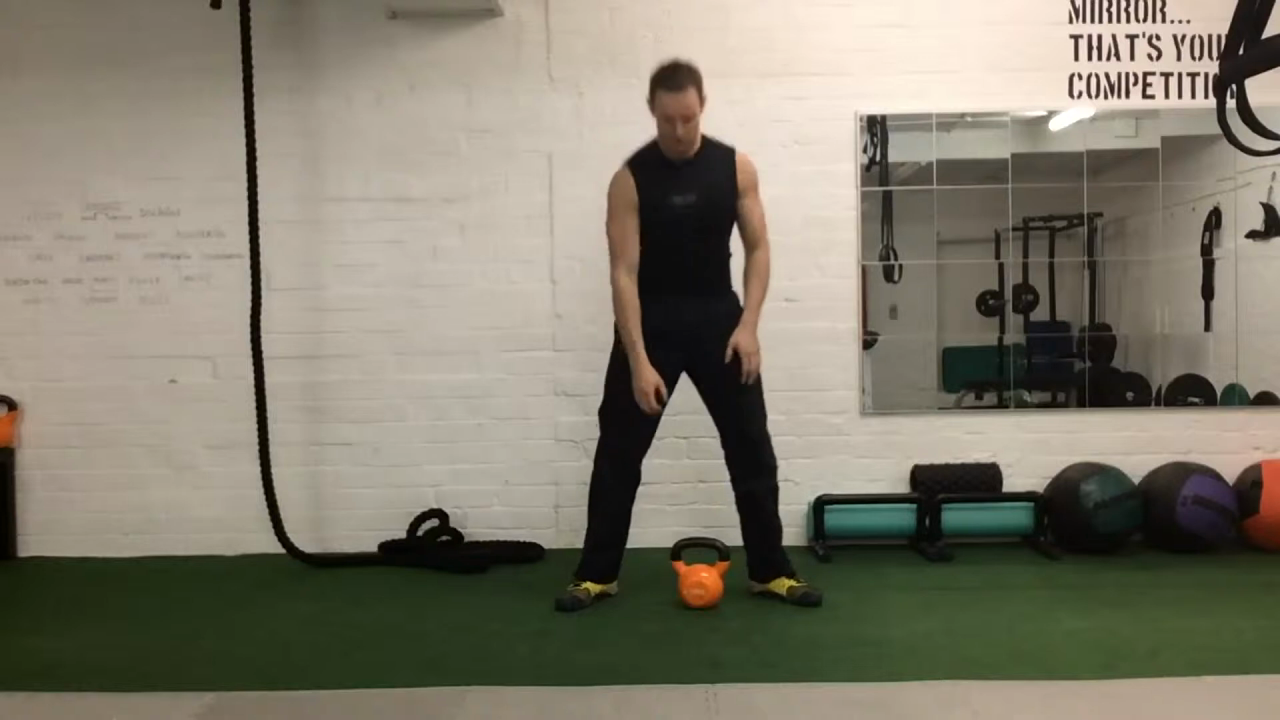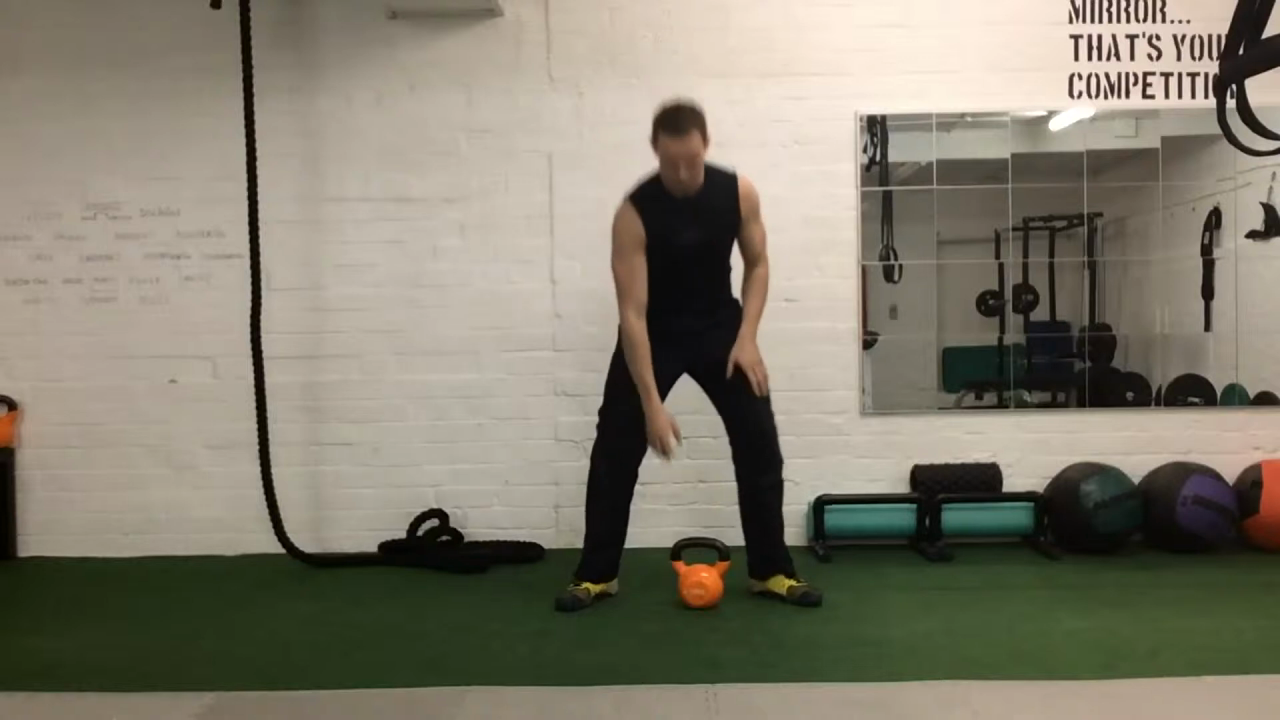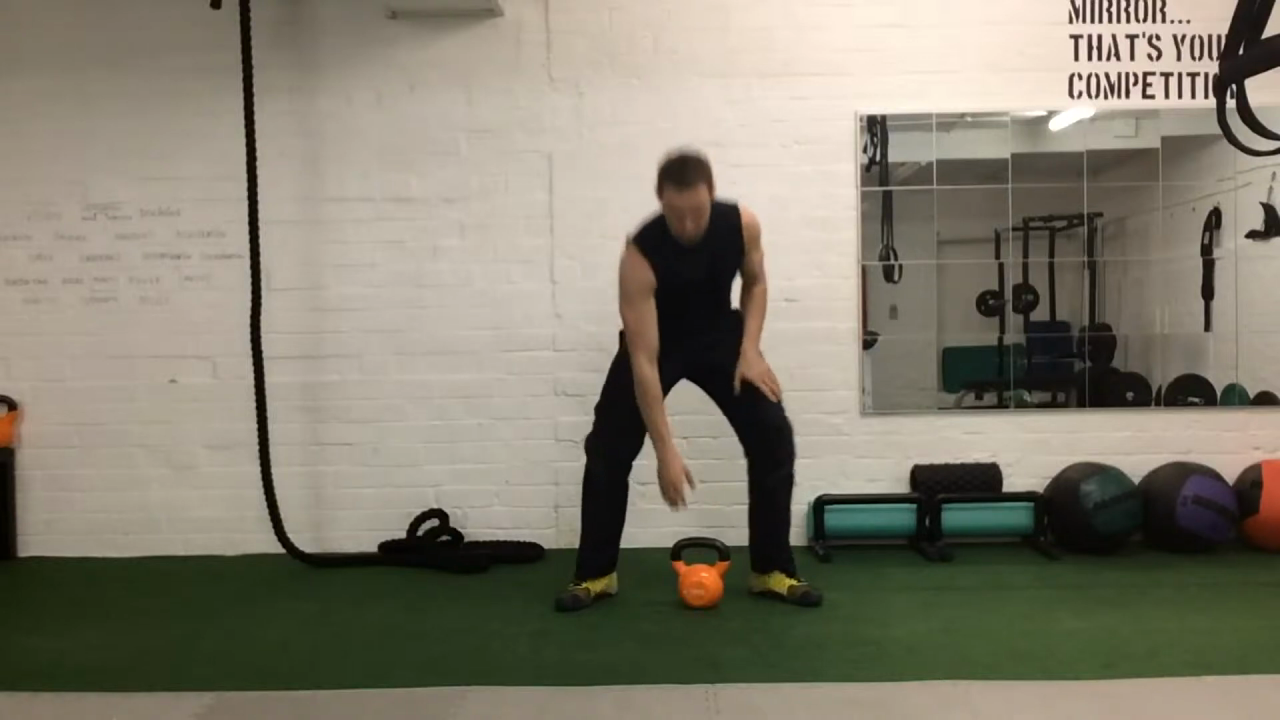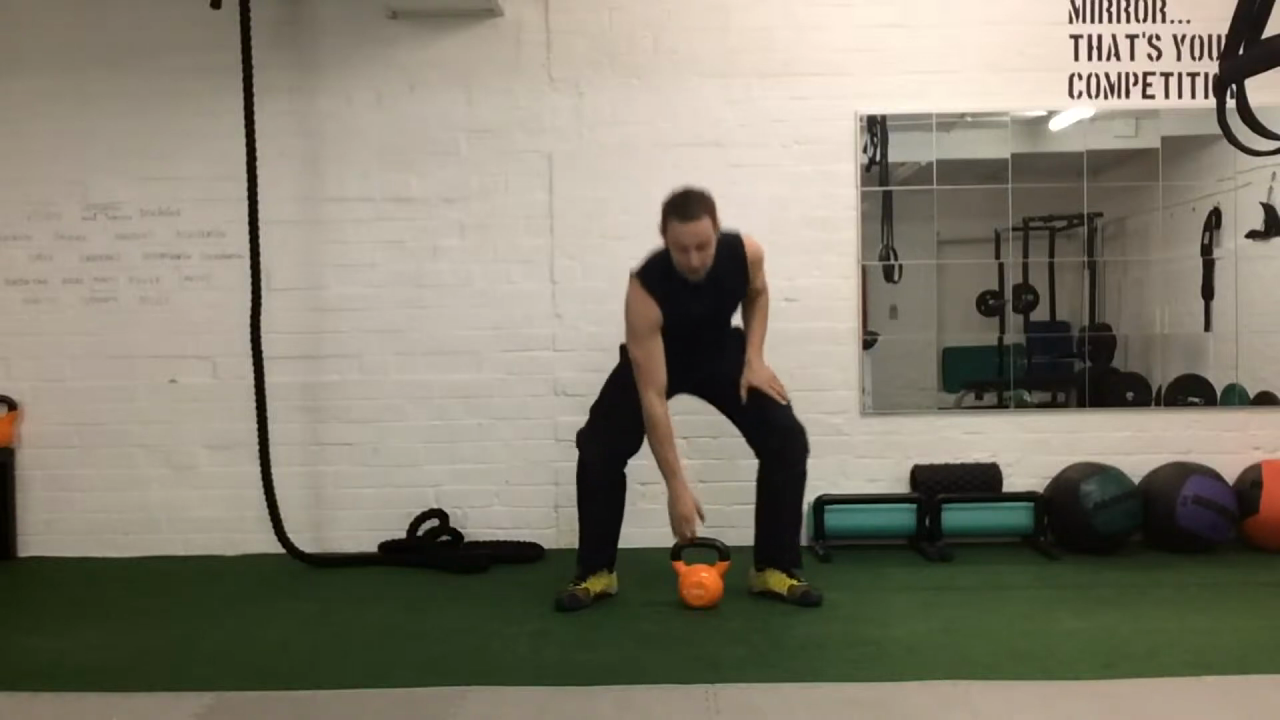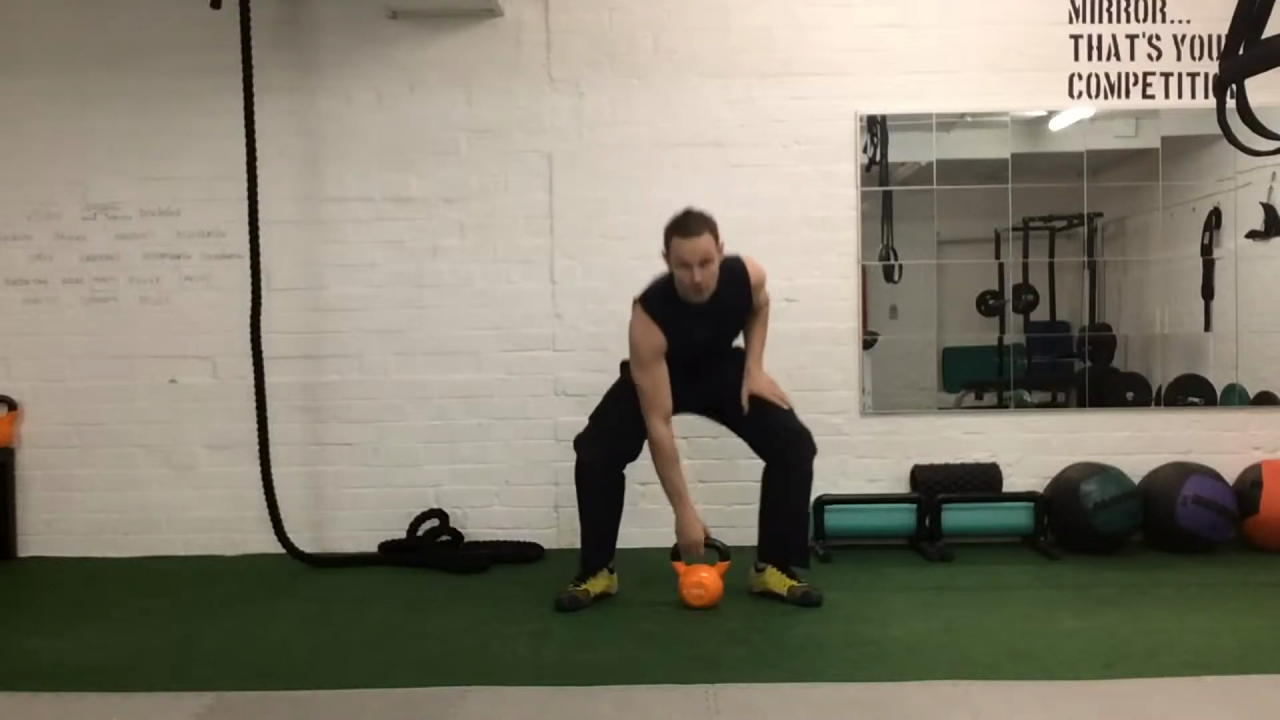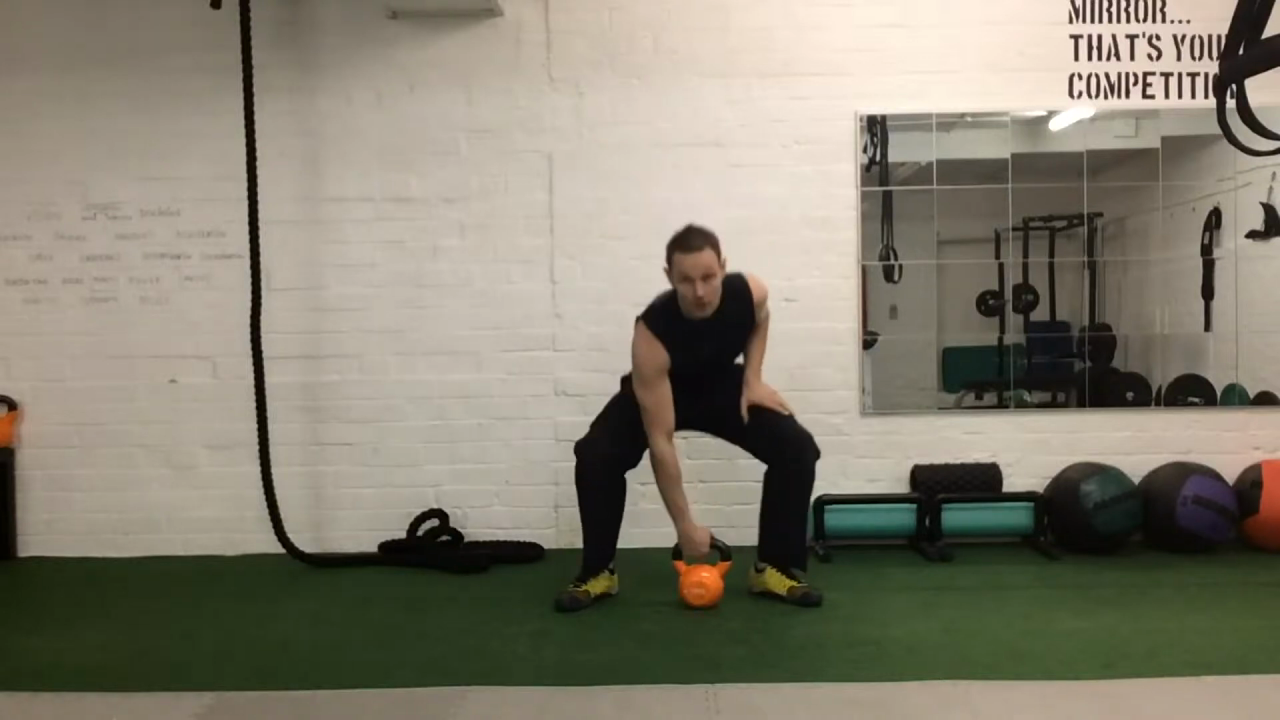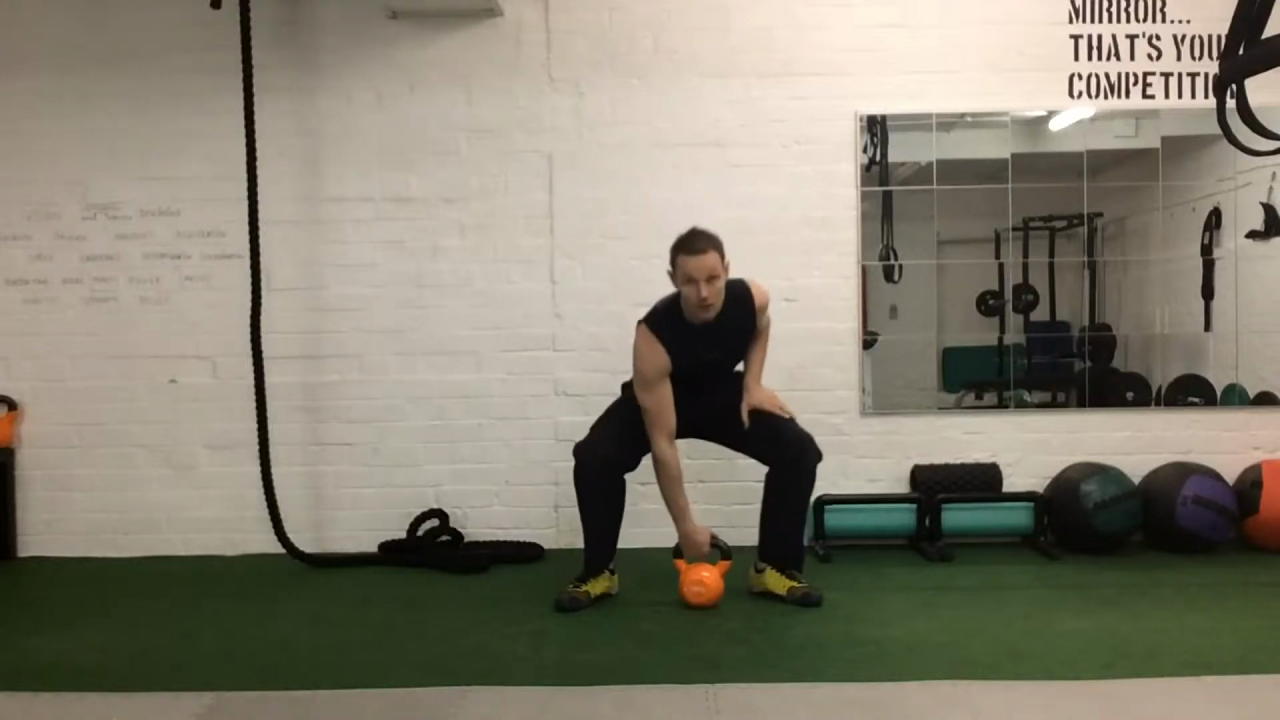
dt=0.1s
person 1, frame 1
left shoulder: (736, 167)
right shoulder: (630, 178)
left elbow: (758, 249)
right elbow: (623, 273)
left wrist: (747, 325)
right wrist: (638, 364)
left hip: (718, 323)
right hip: (651, 322)
left knee: (752, 446)
right knee: (619, 448)
left ankle: (769, 571)
right ankle: (597, 575)
person 1, frame 2
left shoulder: (738, 192)
right shoulder: (634, 213)
left elbow: (757, 264)
right elbow: (632, 312)
left wrist: (748, 338)
right wrist: (652, 405)
left hip: (719, 326)
right hip: (656, 331)
left knee: (759, 444)
right knee: (616, 447)
left ankle: (770, 570)
right ankle: (597, 574)
person 1, frame 3
left shoulder: (742, 225)
right shoulder: (640, 256)
left elbow: (754, 281)
right elbow: (643, 362)
left wrist: (749, 349)
right wrist: (666, 453)
left hip: (720, 337)
right hip: (656, 342)
left knee: (774, 439)
right knee: (607, 447)
left ankle: (771, 567)
right ankle: (597, 571)
person 1, frame 4
left shoulder: (745, 253)
right shoulder: (645, 289)
right elbow: (652, 400)
left wrist: (754, 359)
right wrist: (676, 488)
left hip: (723, 354)
right hip: (656, 364)
left knee: (787, 441)
right knee: (599, 447)
left ankle: (774, 567)
right ankle: (596, 571)
person 1, frame 5
left shoulder: (748, 276)
right shoulder: (649, 317)
right elbow: (658, 426)
left wrist: (753, 367)
right wrist: (684, 512)
left hip: (722, 372)
right hip: (660, 381)
left knee: (794, 445)
right knee: (596, 454)
left ankle: (775, 566)
right ankle: (597, 572)
person 1, frame 6
left shoulder: (750, 292)
right shoulder: (652, 334)
right elbow: (661, 442)
left wrist: (752, 379)
right wrist: (685, 526)
left hip: (724, 388)
right hip: (659, 395)
left knee: (797, 450)
right knee: (596, 458)
left ankle: (775, 567)
right ankle: (597, 572)
person 1, frame 7
left shoulder: (752, 298)
right shoulder: (654, 337)
right elbow: (663, 445)
left wrist: (752, 383)
right wrist: (686, 527)
left hip: (723, 395)
right hip: (659, 403)
left knee: (799, 452)
right knee: (593, 460)
left ankle: (775, 568)
right ankle: (598, 573)
